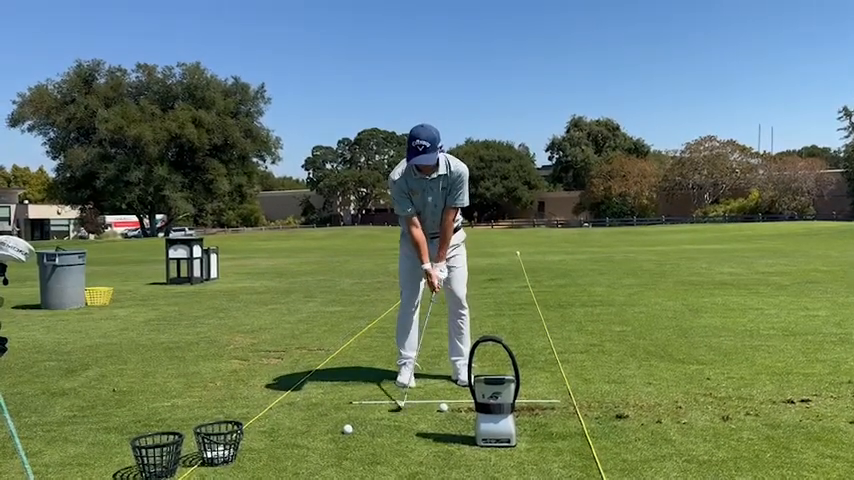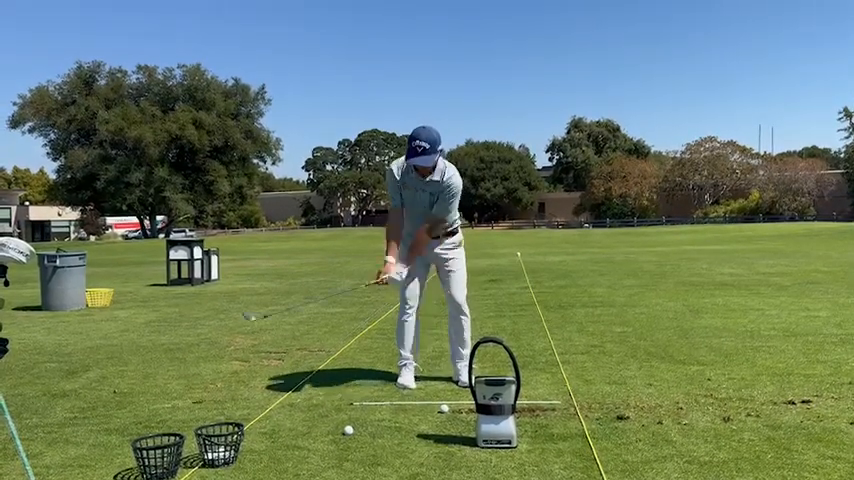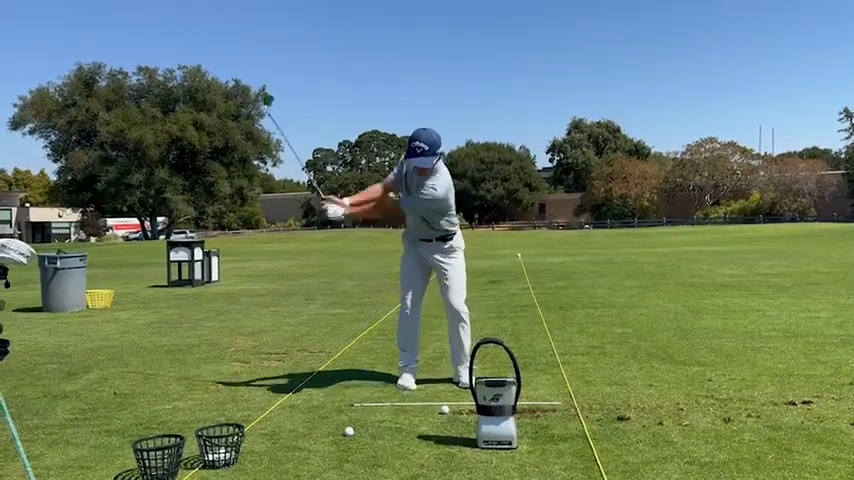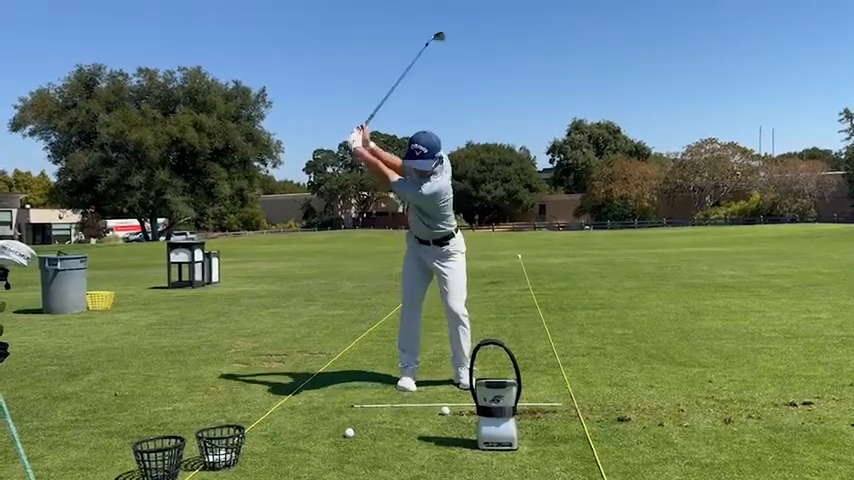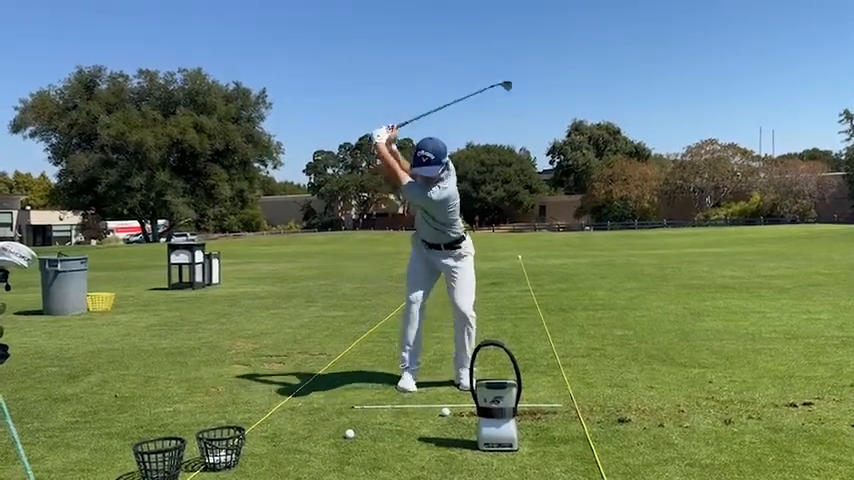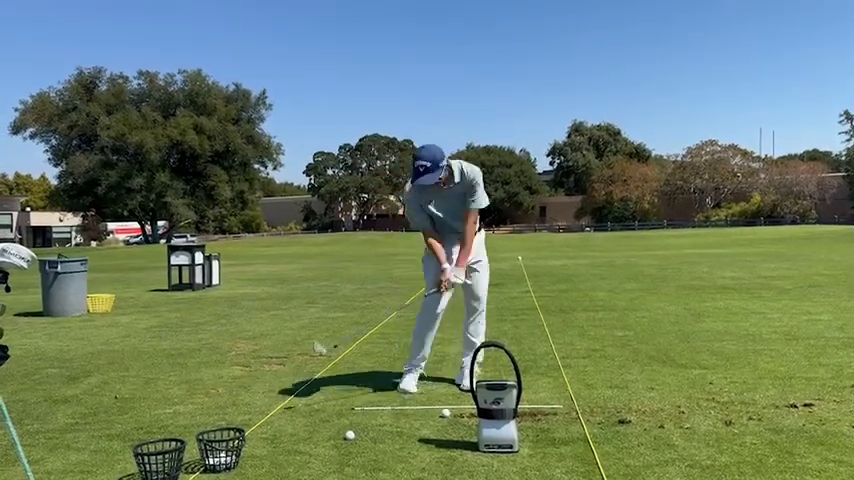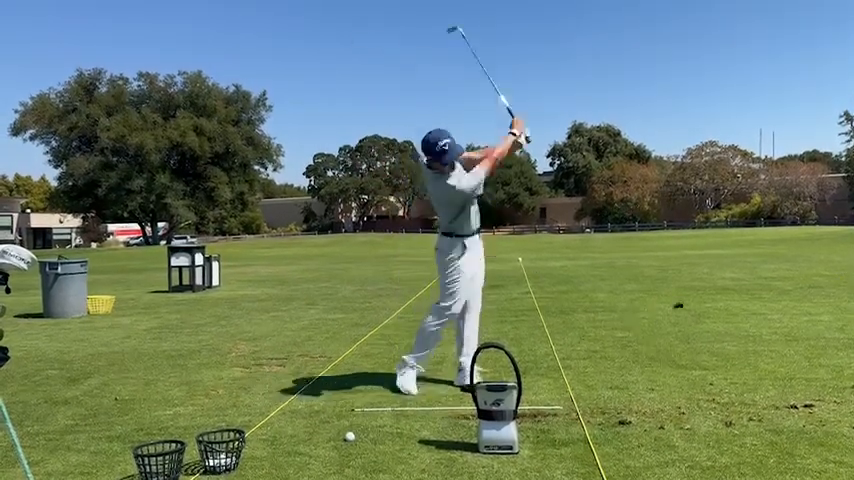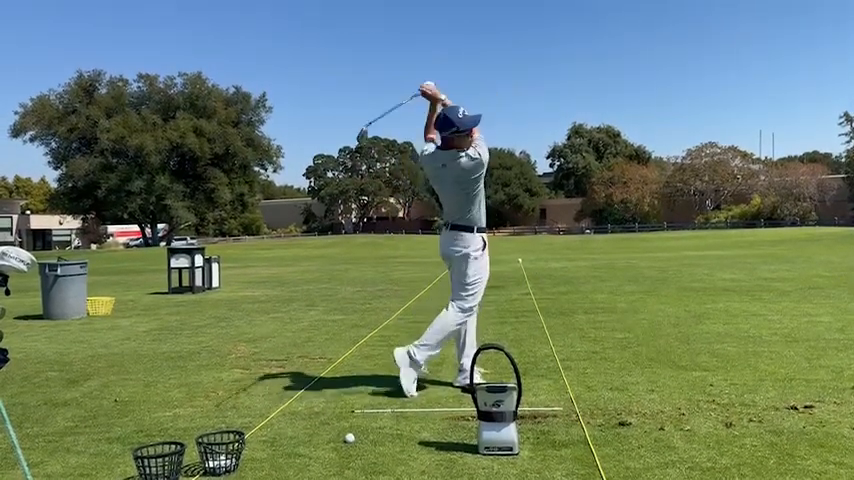
dt=0.2s
person 1, frame 1
left shoulder: (457, 171)
right shoulder: (398, 178)
left elbow: (449, 218)
right elbow: (413, 224)
left wrist: (440, 261)
right wrist: (426, 266)
left hip: (450, 239)
right hip: (415, 241)
left knee: (458, 301)
right knee: (410, 301)
left ankle: (461, 365)
right ankle: (406, 365)
person 1, frame 2
left shoulder: (450, 181)
right shoulder: (396, 171)
left elbow: (428, 228)
right elbow: (395, 215)
left wrist: (406, 263)
right wrist: (391, 257)
left hip: (447, 241)
right hip: (409, 241)
left knee: (457, 303)
right knee: (409, 303)
left ankle: (462, 366)
right ankle: (406, 366)
person 1, frame 3
left shoulder: (437, 189)
right shoulder: (412, 162)
right elbow: (384, 188)
left wrist: (349, 212)
right wrist: (347, 201)
left hip: (445, 246)
right hip: (415, 243)
left knee: (456, 306)
right knee: (409, 306)
left ankle: (462, 368)
right ankle: (408, 367)
person 1, frame 4
left shoulder: (432, 189)
right shoulder: (436, 160)
left elbow: (391, 180)
right elbow: (400, 166)
left wrist: (362, 153)
right wrist: (370, 145)
left hip: (445, 249)
right hip: (417, 244)
left knee: (455, 309)
right knee: (409, 306)
left ankle: (462, 370)
right ankle: (407, 369)
person 1, frame 5
left shoulder: (441, 193)
right shoulder: (426, 167)
left elbow: (403, 183)
right elbow: (409, 175)
left wrist: (382, 151)
right wrist: (390, 147)
left hip: (455, 252)
right hip: (424, 247)
left knee: (463, 310)
right knee: (413, 304)
left ankle: (464, 370)
right ankle: (409, 369)
person 1, frame 6
left shoulder: (469, 174)
right shoulder: (415, 194)
left elbow: (471, 223)
right elbow: (430, 235)
left wrist: (462, 263)
right wrist: (444, 267)
left hip: (471, 245)
right hip: (440, 250)
left knee: (477, 305)
right knee: (435, 308)
left ankle: (467, 370)
right ankle: (413, 369)
person 1, frame 7
left shoulder: (445, 157)
right shoulder: (450, 185)
left elbow: (473, 157)
right elbow: (488, 165)
left wrist: (511, 142)
right wrist: (513, 137)
left hip: (470, 240)
right hip: (456, 246)
left knee: (470, 306)
right knee: (449, 307)
left ankle: (466, 370)
right ankle: (410, 366)
person 1, frame 8
left shoulder: (431, 159)
right shoulder: (475, 159)
left elbow: (430, 136)
right elbow: (476, 134)
left wrist: (437, 105)
right wrist: (441, 99)
left hip: (452, 236)
right hip: (470, 242)
left knee: (465, 305)
right knee: (463, 307)
left ankle: (465, 372)
right ankle: (414, 356)
